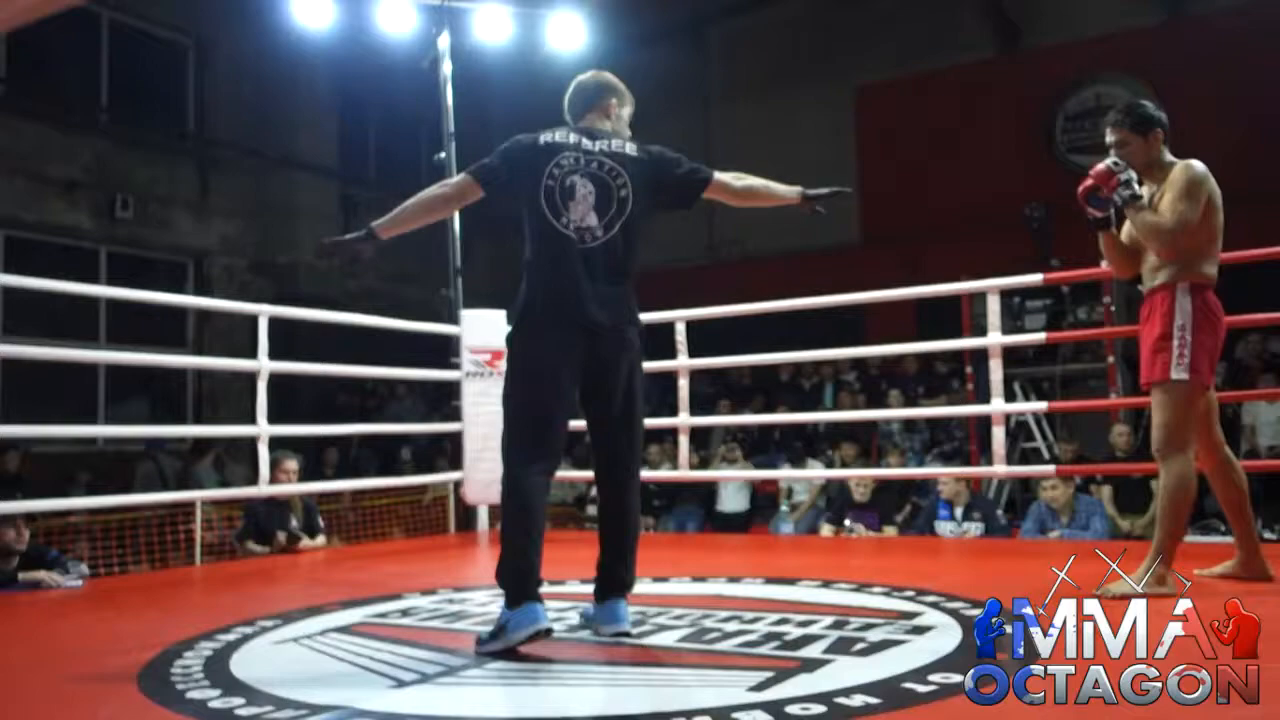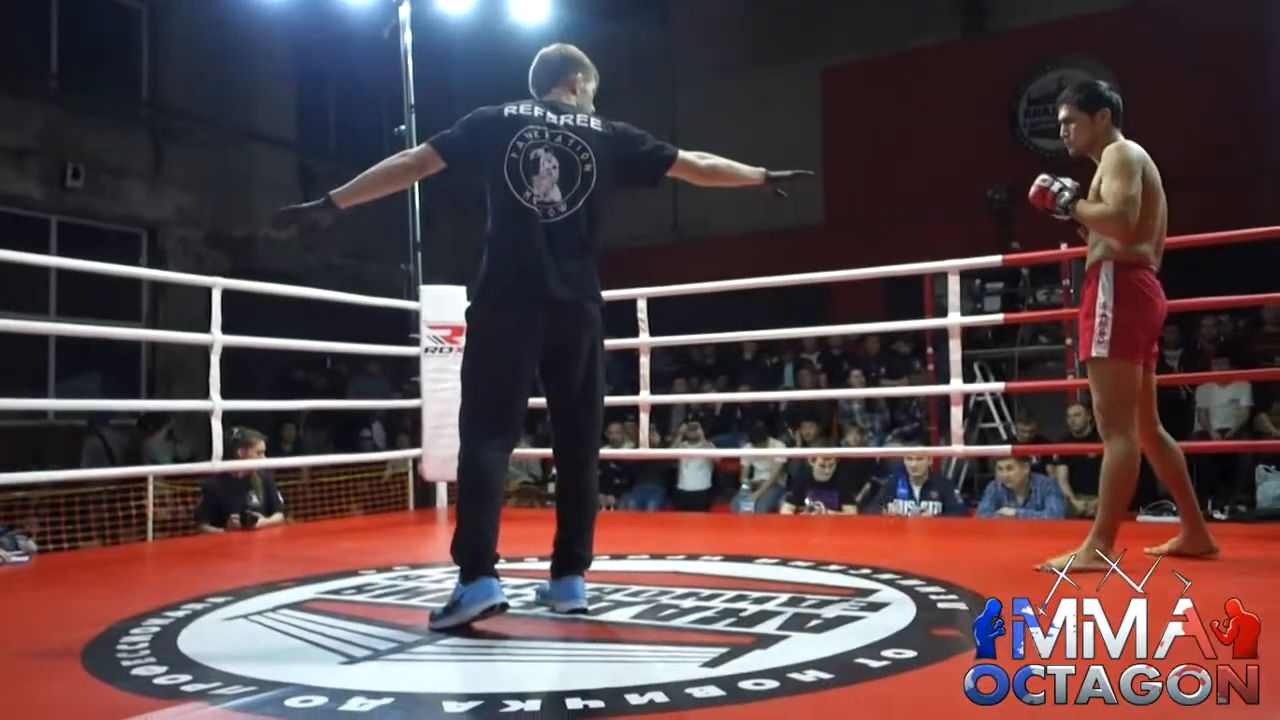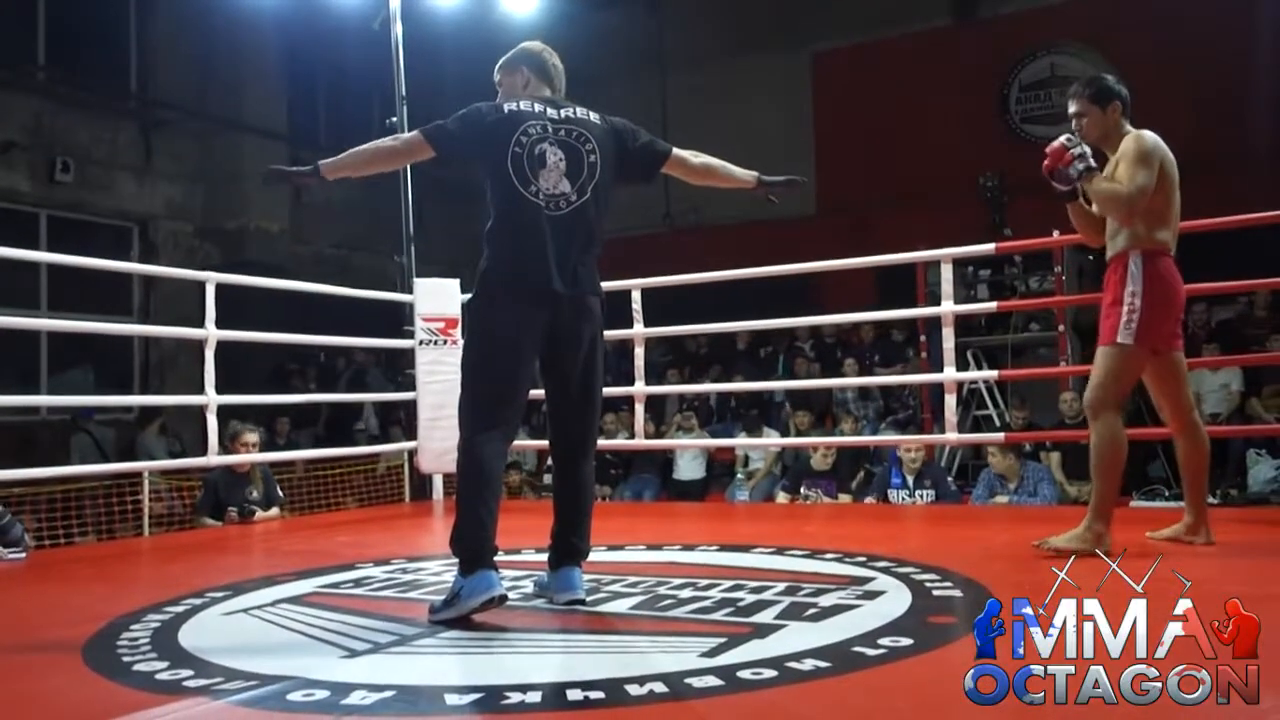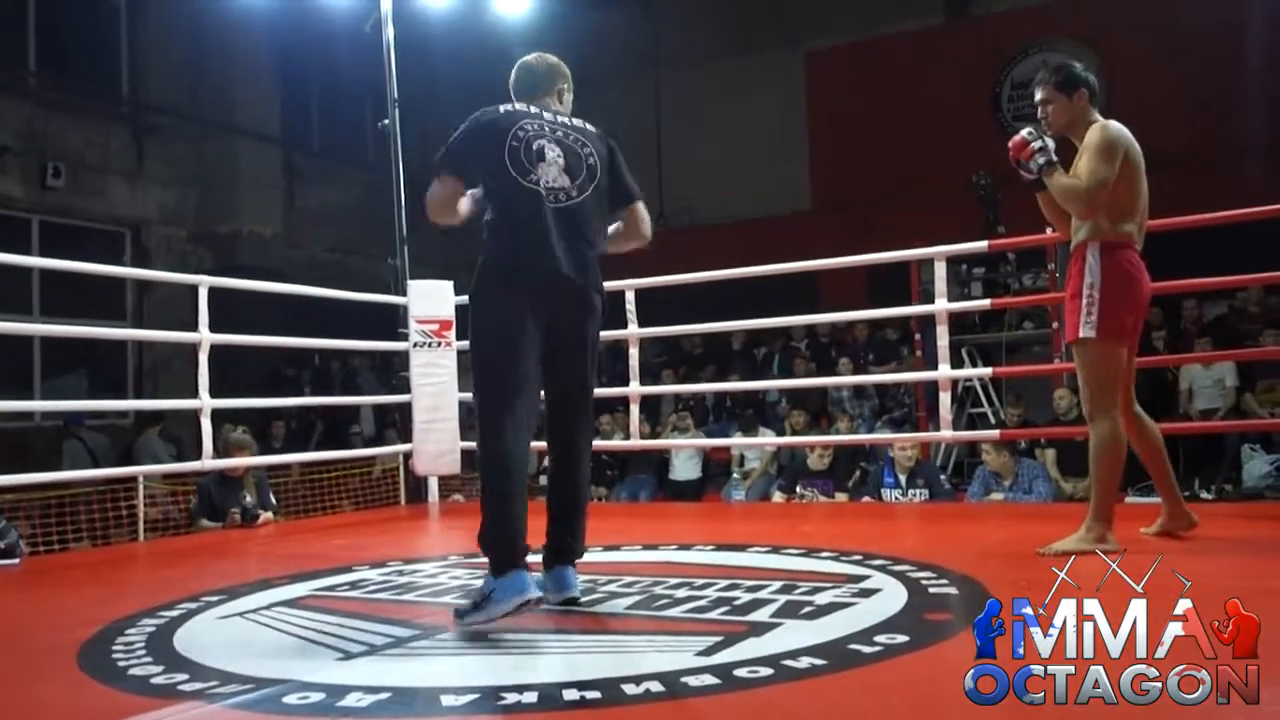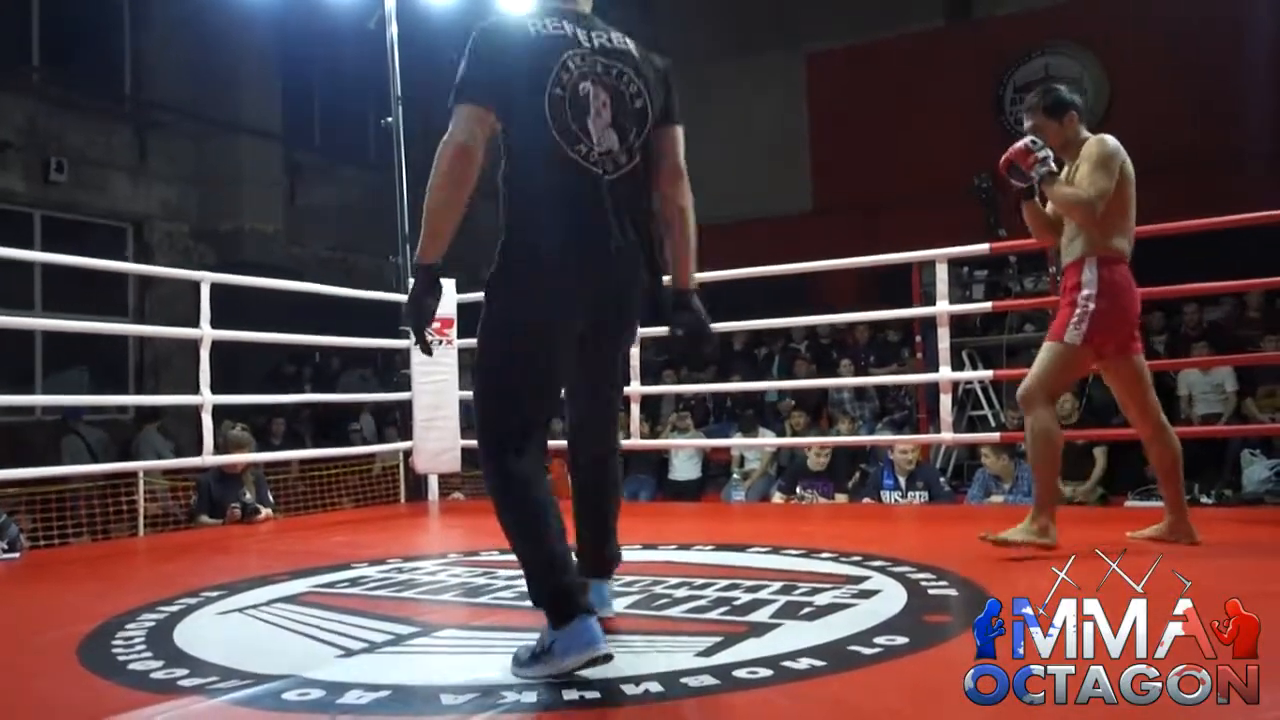
dt=0.7s
person 1, frame 1
left shoulder: (529, 150)
right shoulder: (644, 161)
left elbow: (449, 194)
right elbow: (736, 188)
left wrist: (372, 235)
right wrist: (802, 195)
left hip: (546, 327)
right hip: (613, 330)
left knee: (530, 461)
right knee: (619, 466)
left ankle: (523, 603)
right ankle: (612, 600)
person 1, frame 2
left shoulder: (494, 122)
right shoulder: (609, 137)
left elbow: (411, 164)
right elbow: (698, 166)
left wrist: (331, 203)
right wrist: (766, 177)
left hip: (507, 301)
right hip: (576, 305)
left knee: (487, 436)
right knee: (578, 444)
left ankle: (478, 578)
right ankle: (570, 577)
person 1, frame 3
left shoulder: (491, 120)
right shoulder: (606, 131)
left elbow: (402, 148)
right elbow: (690, 165)
left wrist: (317, 172)
right wrist: (757, 181)
left hip: (509, 296)
right hip: (577, 299)
left knee: (487, 427)
right knee: (575, 435)
left ankle: (478, 570)
right ankle: (567, 568)
person 1, frame 4
left shoulder: (487, 124)
right shoulder: (596, 140)
left elbow: (440, 207)
right elbow: (638, 231)
left wrist: (472, 203)
left hip: (511, 283)
right hip: (579, 289)
left knee: (506, 420)
right knee: (571, 429)
left ankle: (509, 568)
right ankle: (561, 567)
person 1, frame 5
right shoulder: (644, 63)
left elbow: (462, 148)
right elbow: (674, 178)
left wrist: (426, 268)
right wrist: (682, 290)
left hip: (537, 275)
right hip: (621, 277)
left knee: (509, 446)
right knee: (595, 437)
left ankle: (571, 621)
right ankle: (595, 583)
person 2, frame 1
left shoulder: (1189, 174)
right shoulder: (1146, 191)
left elbow: (1168, 240)
right elbow: (1124, 266)
left wrist: (1128, 198)
right wrist: (1103, 216)
left hip: (1183, 310)
right hip: (1161, 314)
left knee: (1170, 445)
right knee: (1209, 446)
left ankle: (1157, 569)
right ankle: (1249, 557)
person 2, frame 2
left shoulder: (1120, 154)
right shoulder: (1126, 161)
left elbow: (1119, 221)
left wrist: (1070, 200)
right wrist: (1073, 208)
left hip: (1118, 289)
right hip: (1137, 289)
left knee: (1116, 426)
right knee: (1143, 424)
left ankle: (1100, 546)
right ankle: (1194, 530)
person 2, frame 3
left shoulder: (1141, 144)
right shoulder: (1123, 158)
left elbow: (1128, 206)
right elbow: (1098, 233)
left wrist: (1085, 170)
right wrist: (1070, 189)
left hip: (1141, 279)
right hip: (1149, 283)
left knee: (1101, 403)
right knee: (1178, 411)
left ankle: (1096, 527)
right ankle: (1196, 522)
person 2, frame 4
left shoulder: (1105, 133)
right shoulder: (1095, 145)
left elbow: (1087, 203)
right elbow: (1069, 222)
left wrist: (1047, 165)
right wrist: (1038, 178)
left hip: (1104, 269)
right hip: (1117, 272)
left knee: (1101, 408)
right knee: (1120, 406)
left ankle: (1098, 528)
right ankle: (1175, 509)
person 2, frame 5
left shoulder: (1101, 149)
right shoulder: (1072, 166)
left elbow: (1088, 211)
right elbow: (1049, 234)
left wrist: (1046, 175)
right wrist: (1027, 189)
left hip: (1097, 287)
right hip: (1101, 291)
left knee: (1034, 397)
right knee: (1145, 413)
left ankle: (1041, 521)
right ankle: (1178, 520)
